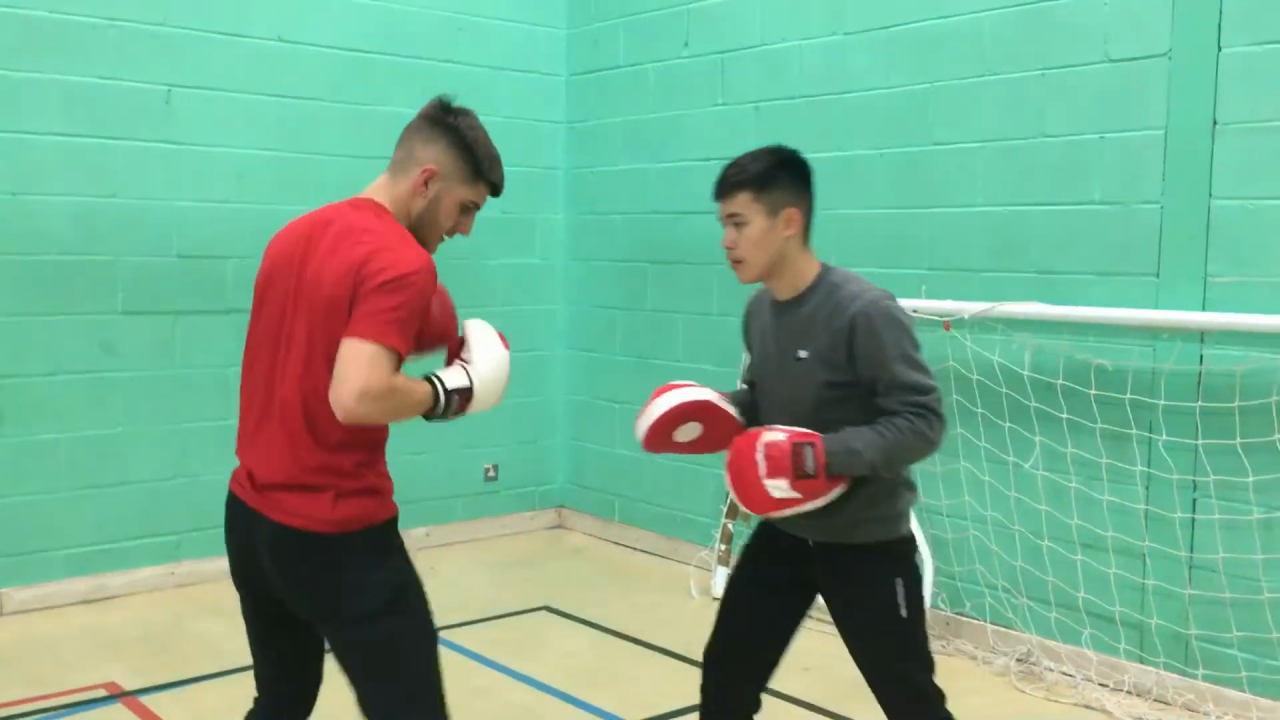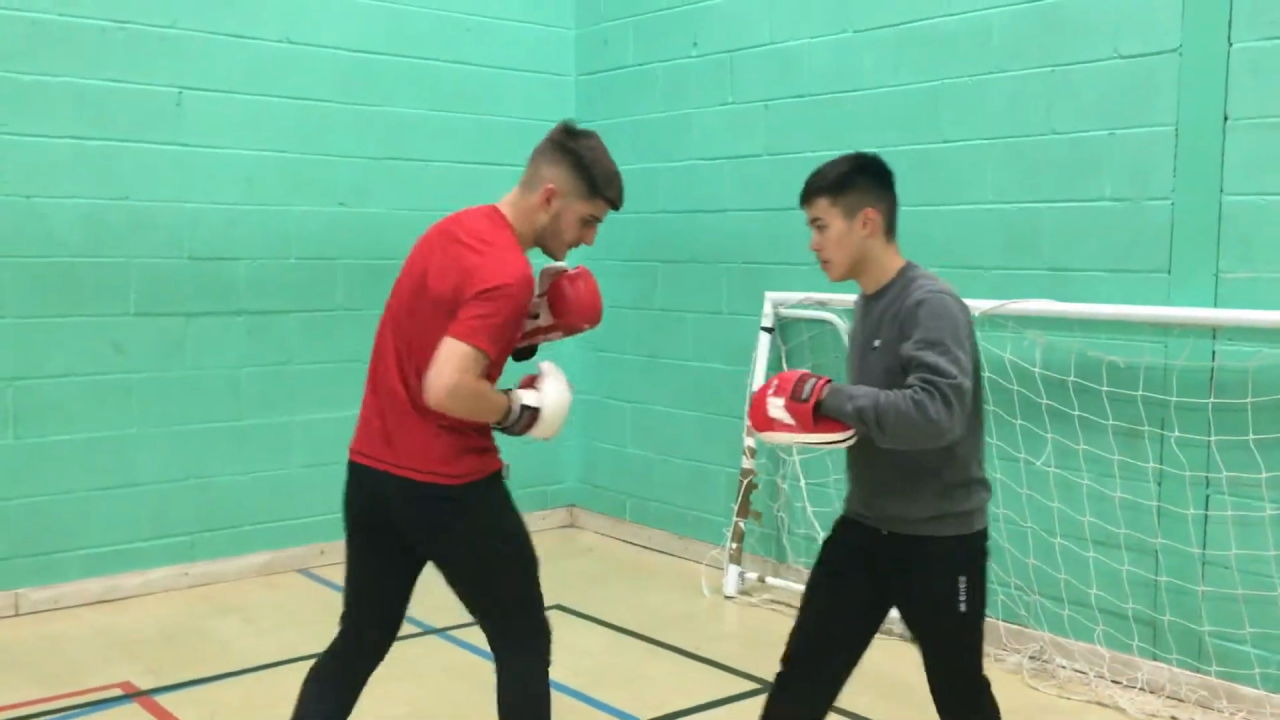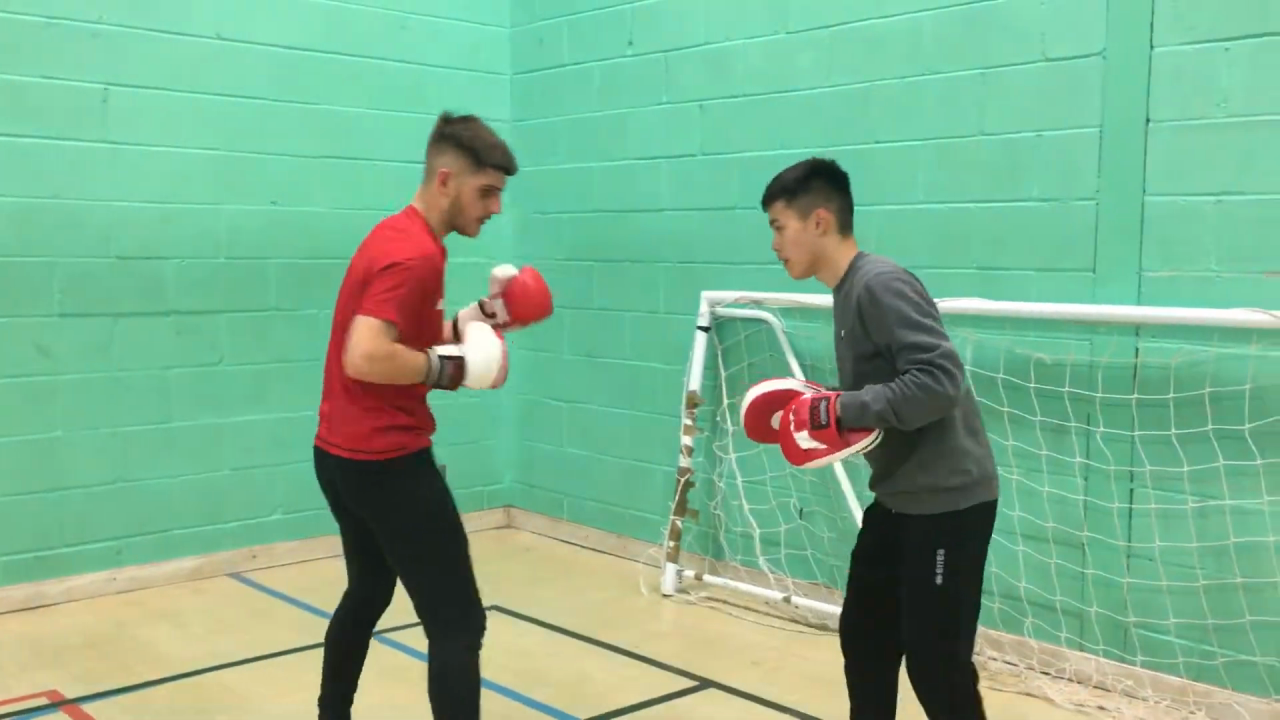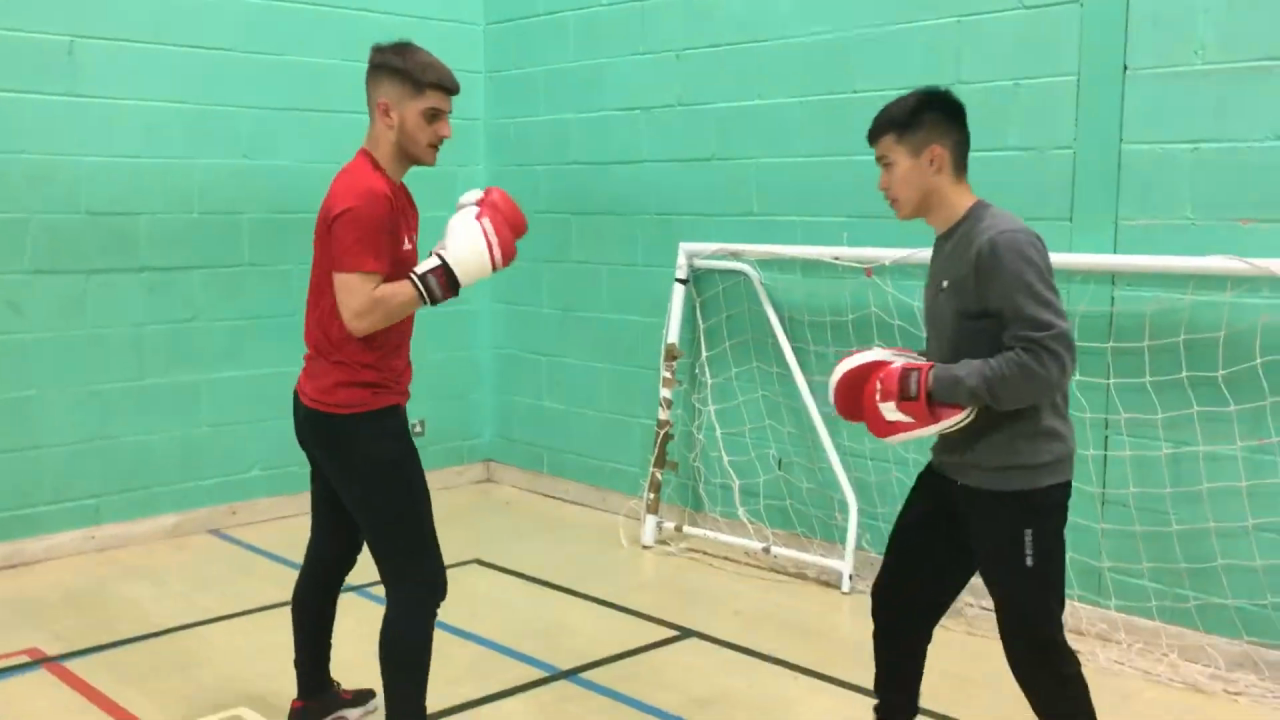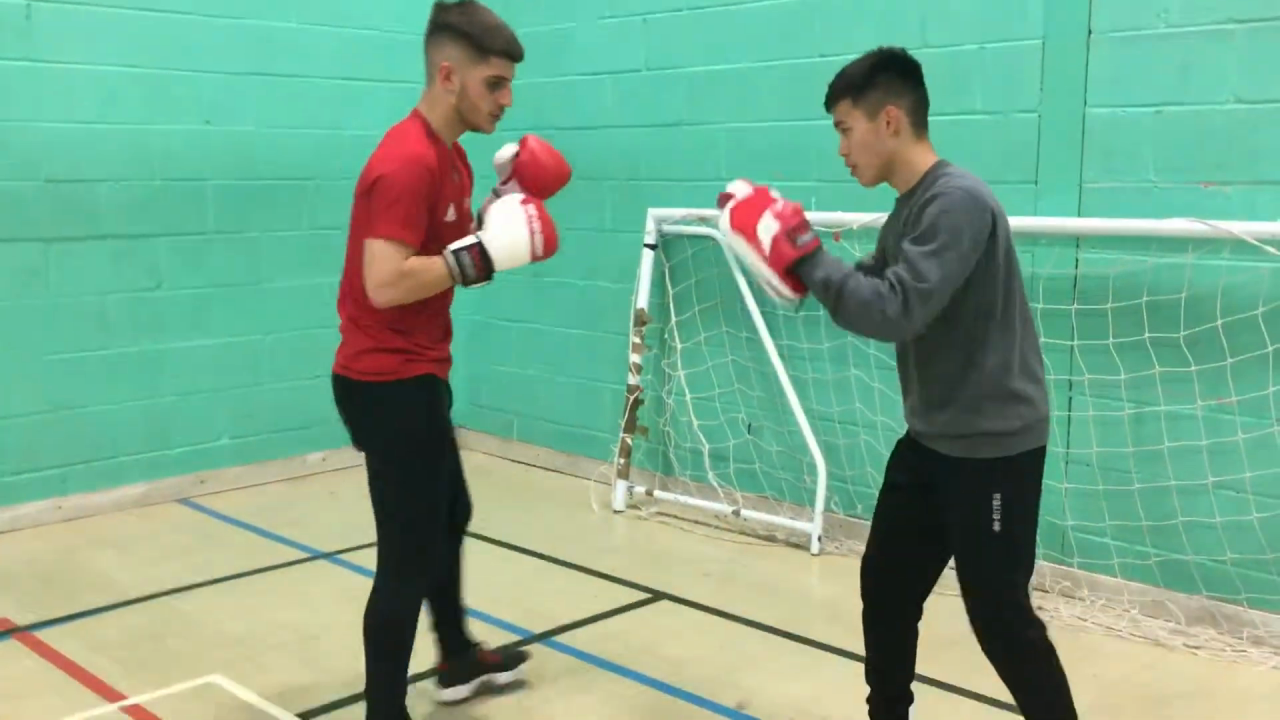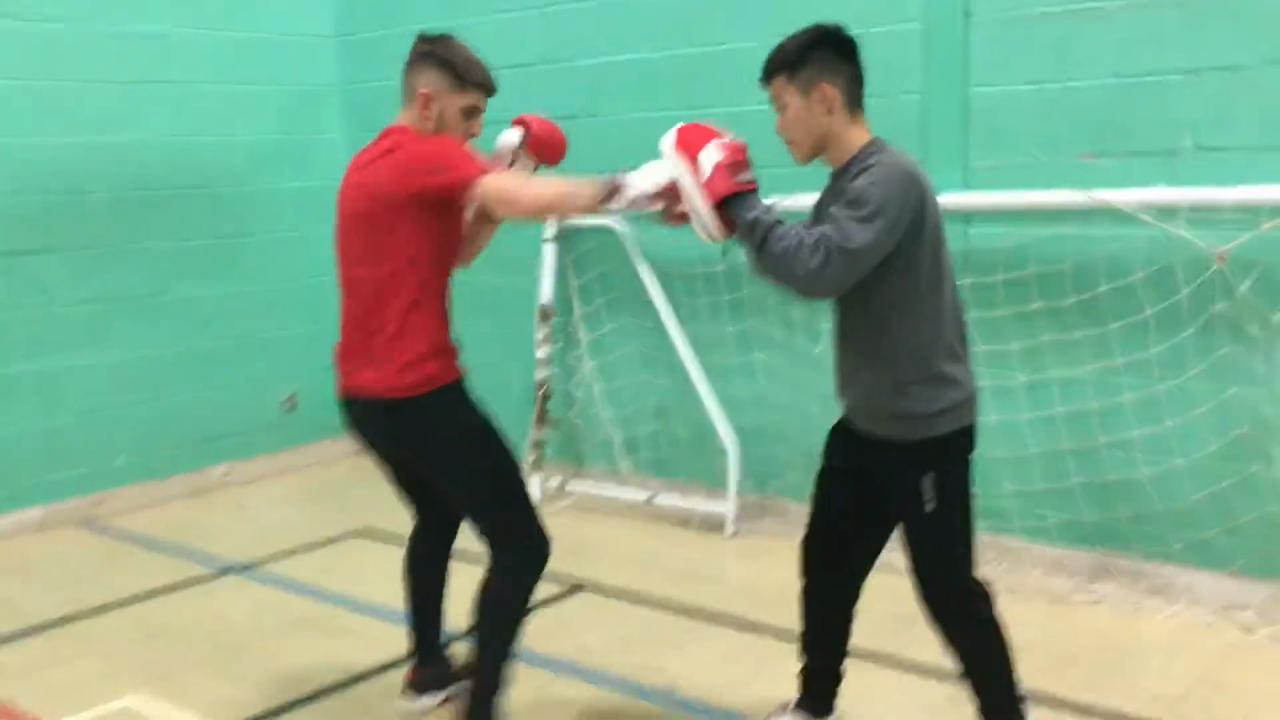
dt=0.5s
person 1, frame 1
left shoulder: (297, 235)
right shoulder: (402, 262)
right elbow: (354, 398)
right wrist: (450, 391)
left hip: (252, 516)
right hip: (337, 533)
person 1, frame 2
left shoulder: (452, 230)
right shoulder: (507, 274)
right elbow: (448, 391)
left wrist: (530, 326)
right wrist: (522, 410)
left hip: (373, 472)
right hip: (451, 487)
left knee: (358, 642)
right knee: (523, 645)
person 1, frame 3
left shoulder: (398, 238)
right shoulder: (413, 253)
right elbow: (366, 359)
left wrist: (485, 319)
right wrist: (456, 366)
left hip: (343, 454)
right hip: (386, 461)
left knee: (367, 592)
right knee: (457, 623)
person 1, frame 4
left shoulder: (388, 191)
right shoulder: (364, 195)
left elbow: (395, 288)
right elbow: (361, 312)
left wrist: (460, 254)
right wrist: (449, 269)
left hip: (331, 408)
right hip: (359, 416)
left knee: (330, 554)
right knee: (419, 584)
person 1, frame 5
left shoulder: (447, 155)
right shoulder: (407, 161)
right elbow: (386, 283)
left wrist: (506, 205)
right wrist: (488, 250)
left hip: (409, 377)
right hip: (389, 384)
left knee: (449, 517)
right knee: (410, 555)
left ankle: (458, 659)
person 1, frame 6
left shoulder: (373, 165)
right shoulder: (424, 159)
right elbow: (525, 198)
left wrist: (505, 168)
right wrist: (624, 187)
left hip: (364, 395)
right hip: (418, 394)
left knee: (438, 519)
right knee: (520, 545)
person 2, frame 1
left shoulder: (865, 311)
right shoulder: (757, 311)
left elbow: (923, 423)
left wrist: (835, 454)
right wrist: (722, 414)
left hip: (869, 542)
right hip: (784, 533)
right knee: (727, 672)
person 2, frame 2
left shoulder: (931, 305)
right shoulder: (867, 306)
left elbow: (935, 414)
left wrist: (829, 398)
right wrist: (814, 407)
left hip: (941, 536)
right hip: (866, 525)
right knee: (806, 663)
person 2, frame 3
left shoulder: (883, 285)
right shoulder: (850, 293)
left elbow: (939, 382)
left wrist: (842, 409)
right wrist: (812, 411)
left hip: (947, 503)
right hip: (899, 501)
left knee: (937, 662)
right knee: (864, 638)
person 2, frame 4
left shoulder: (1004, 243)
right shoulder: (948, 245)
left elbow: (1049, 359)
left wrist: (936, 384)
right wrist: (906, 377)
left hip: (1021, 482)
right hip: (954, 474)
left knee: (1034, 646)
right knee: (896, 605)
person 2, frame 5
left shoulder: (959, 202)
right shoulder: (911, 208)
left elbow: (896, 311)
right elbow: (873, 292)
left wrist: (803, 258)
right wrist: (801, 264)
left hip: (995, 446)
right hip: (932, 440)
left knee: (999, 614)
right knee: (885, 586)
person 2, frame 6
left shoulder: (890, 178)
right shoulder: (848, 181)
left elbow: (819, 268)
right elbow: (813, 260)
left wrist: (740, 201)
right wrist: (733, 214)
left hip: (924, 425)
right hip: (867, 421)
left knee: (948, 589)
right knee: (826, 565)
